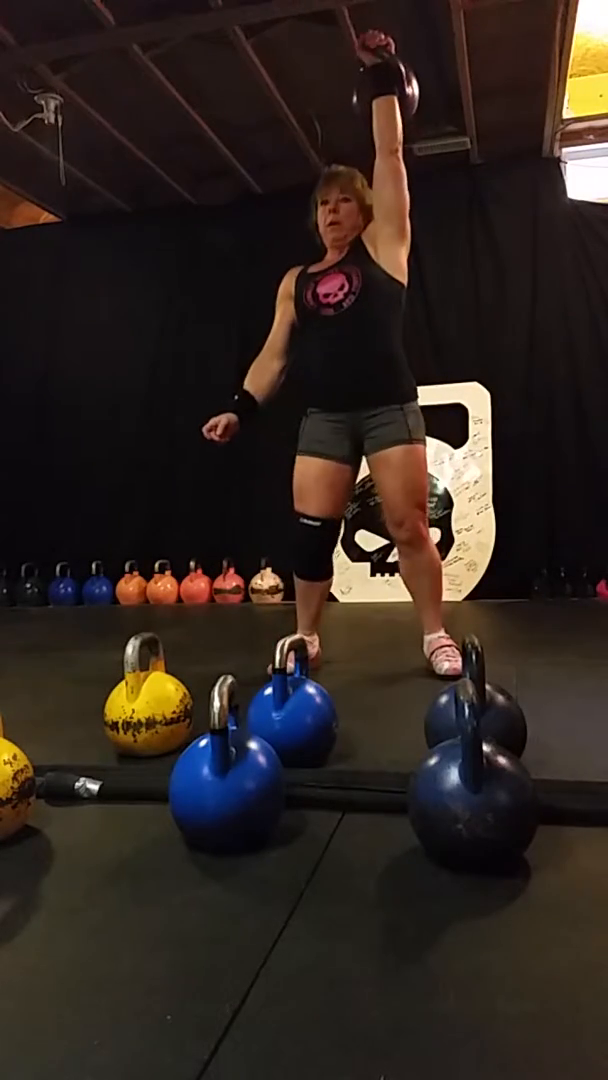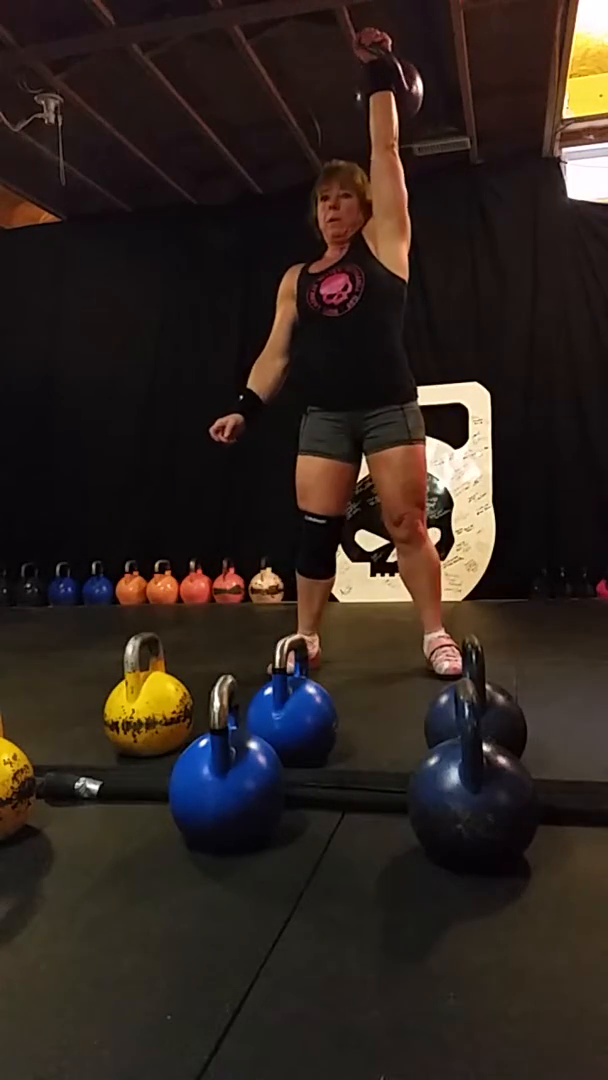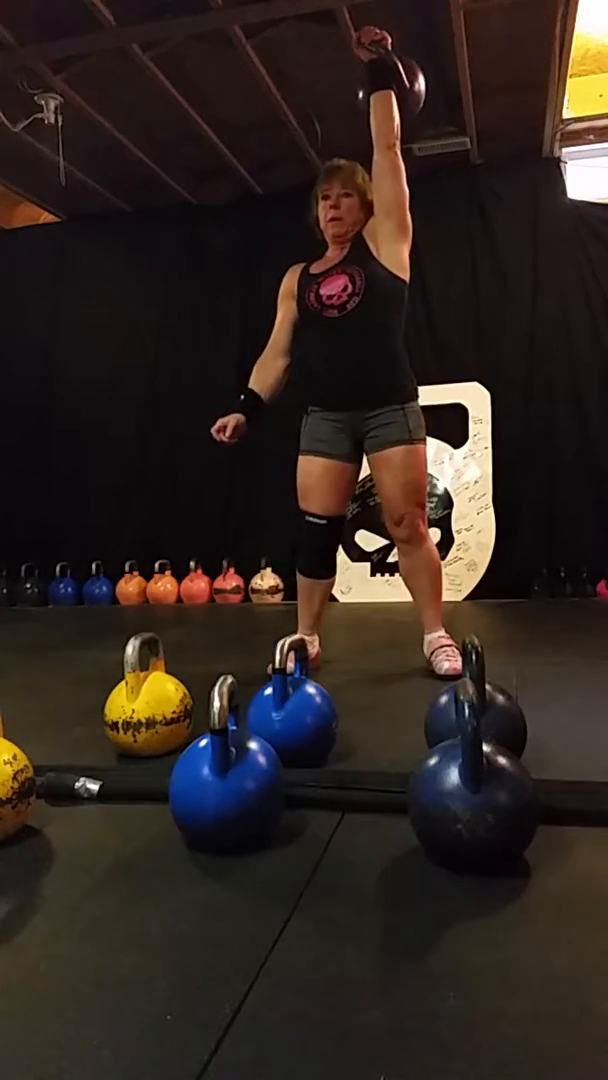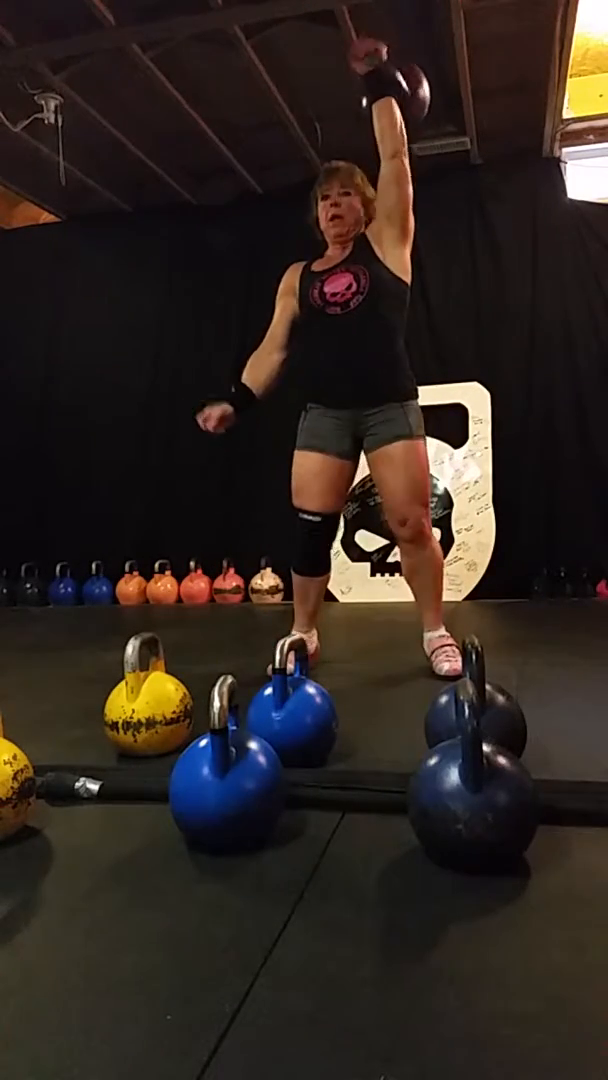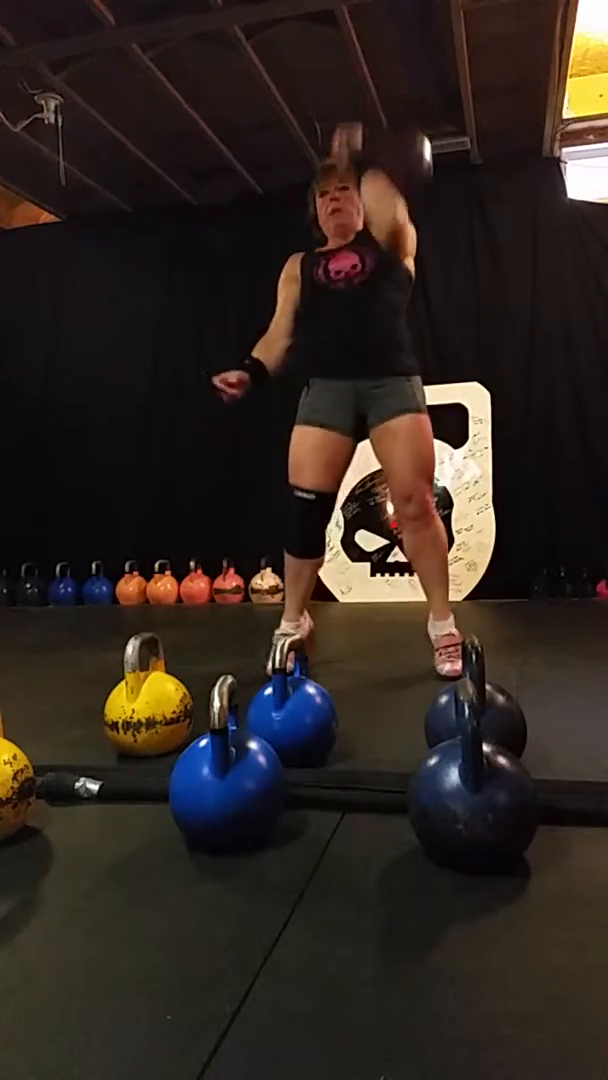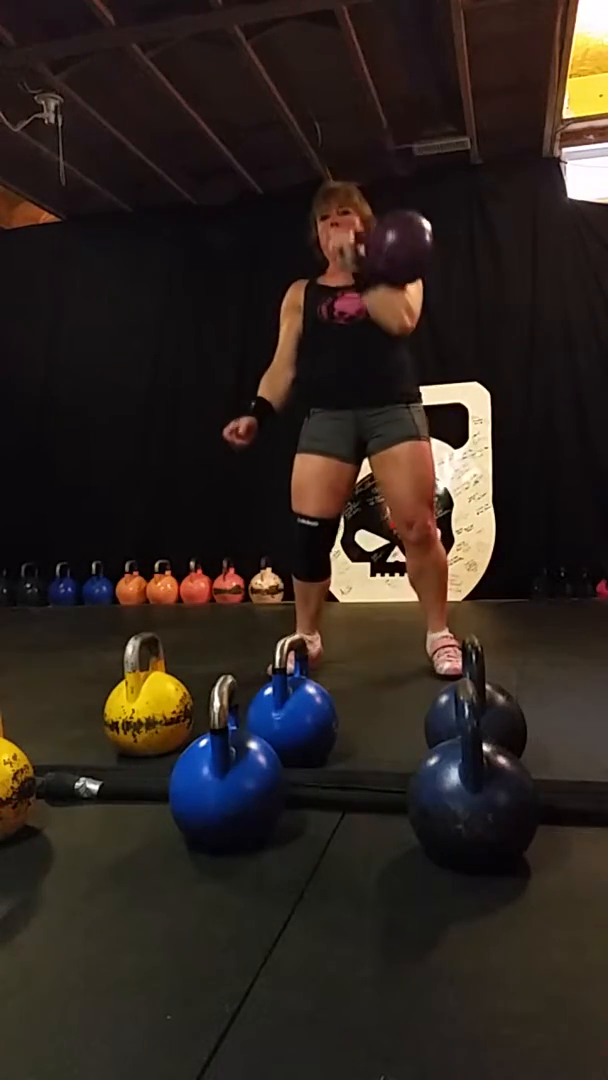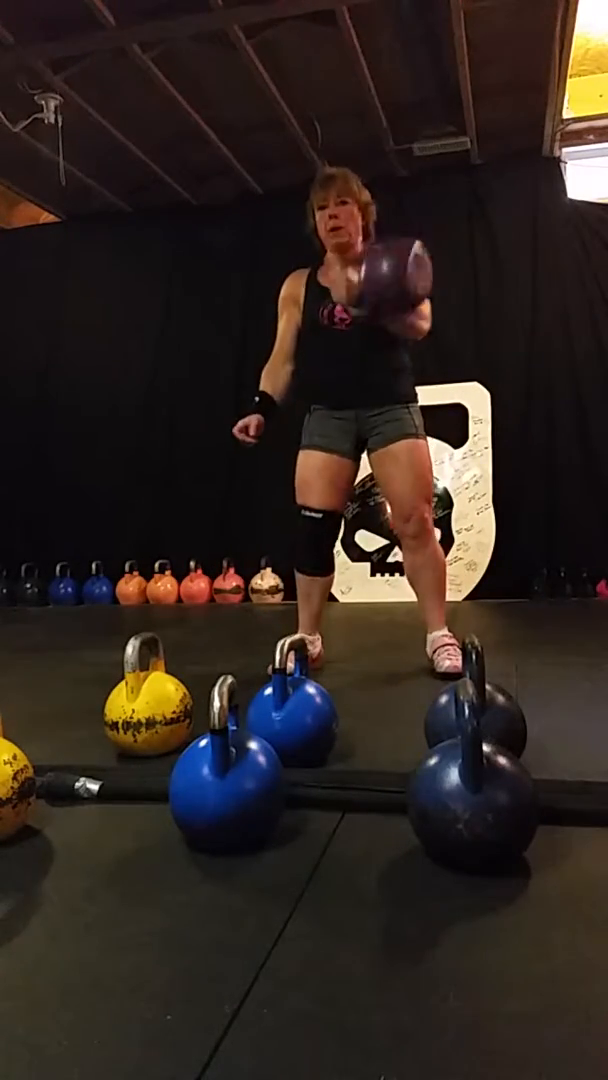
dt=0.2s
person 1, frame 1
left shoulder: (383, 245)
right shoulder: (296, 281)
left elbow: (389, 153)
right elbow: (273, 354)
left wrist: (382, 76)
right wrist: (240, 408)
left hip: (390, 410)
right hip: (325, 418)
left knee: (409, 528)
right knee: (311, 533)
left ankle: (435, 636)
right ankle: (305, 639)
person 1, frame 2
left shoulder: (384, 241)
right shoulder: (297, 278)
left elbow: (386, 150)
right elbow: (276, 352)
left wrist: (379, 72)
right wrist: (245, 407)
left hip: (388, 408)
right hip: (325, 416)
left knee: (407, 525)
right knee: (316, 531)
left ankle: (435, 635)
right ankle: (306, 639)
person 1, frame 3
left shoulder: (385, 241)
right shoulder: (298, 277)
left elbow: (387, 149)
right elbow: (277, 351)
left wrist: (380, 71)
right wrist: (246, 407)
left hip: (389, 408)
right hip: (325, 415)
left knee: (408, 525)
right knee: (317, 532)
left ankle: (436, 636)
right ankle: (305, 640)
person 1, frame 4
left shoulder: (385, 243)
right shoulder: (298, 277)
left elbow: (395, 157)
right elbow: (273, 347)
left wrist: (379, 81)
right wrist: (236, 400)
left hip: (390, 406)
right hip: (325, 413)
left knee: (410, 525)
right knee: (311, 529)
left ankle: (436, 635)
right ankle: (303, 638)
person 1, frame 5
left shoulder: (388, 244)
right shoulder: (300, 266)
left elbow: (393, 215)
right elbow: (279, 334)
left wrist: (359, 162)
right wrist: (250, 372)
left hip: (391, 382)
right hip: (326, 389)
left knee: (415, 501)
right knee: (304, 507)
left ankle: (442, 626)
right ankle: (294, 620)
person 1, frame 6
right shoulder: (301, 294)
left elbow: (400, 321)
right elbow: (284, 365)
left wrist: (360, 259)
right wrist: (257, 413)
left hip: (393, 409)
right hip: (327, 417)
left knee: (417, 527)
right knee: (309, 530)
left ankle: (439, 635)
right ankle: (305, 638)
person 1, frame 7
right shoulder: (299, 284)
left elbow: (418, 324)
right elbow: (282, 358)
right wrist: (262, 408)
left hip: (391, 408)
right hip: (327, 416)
left knee: (414, 522)
right knee: (314, 525)
left ankle: (439, 634)
right ankle: (307, 638)
